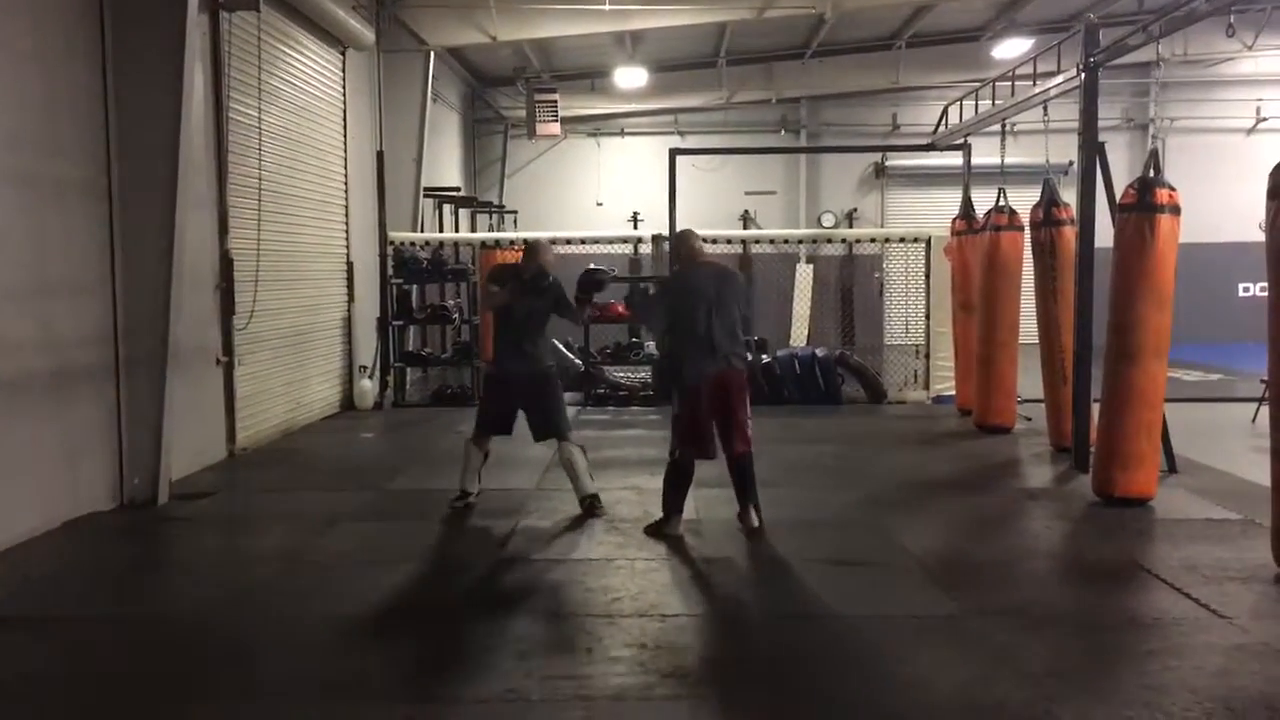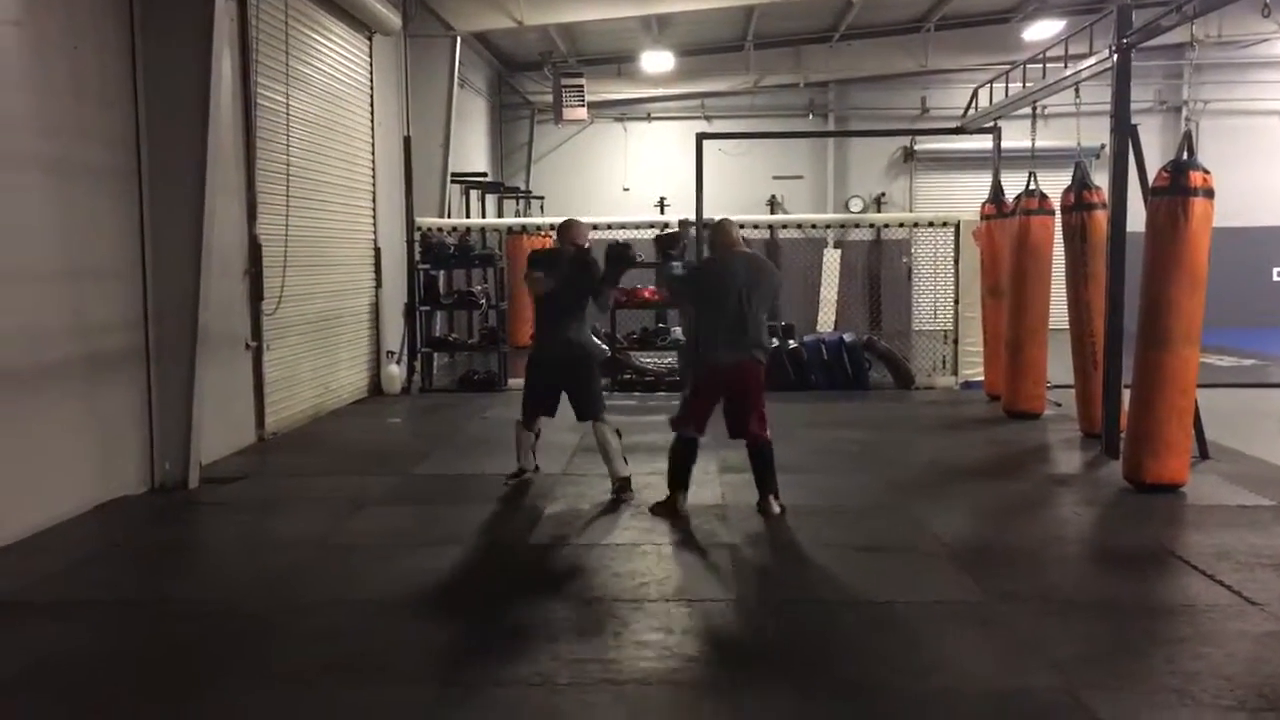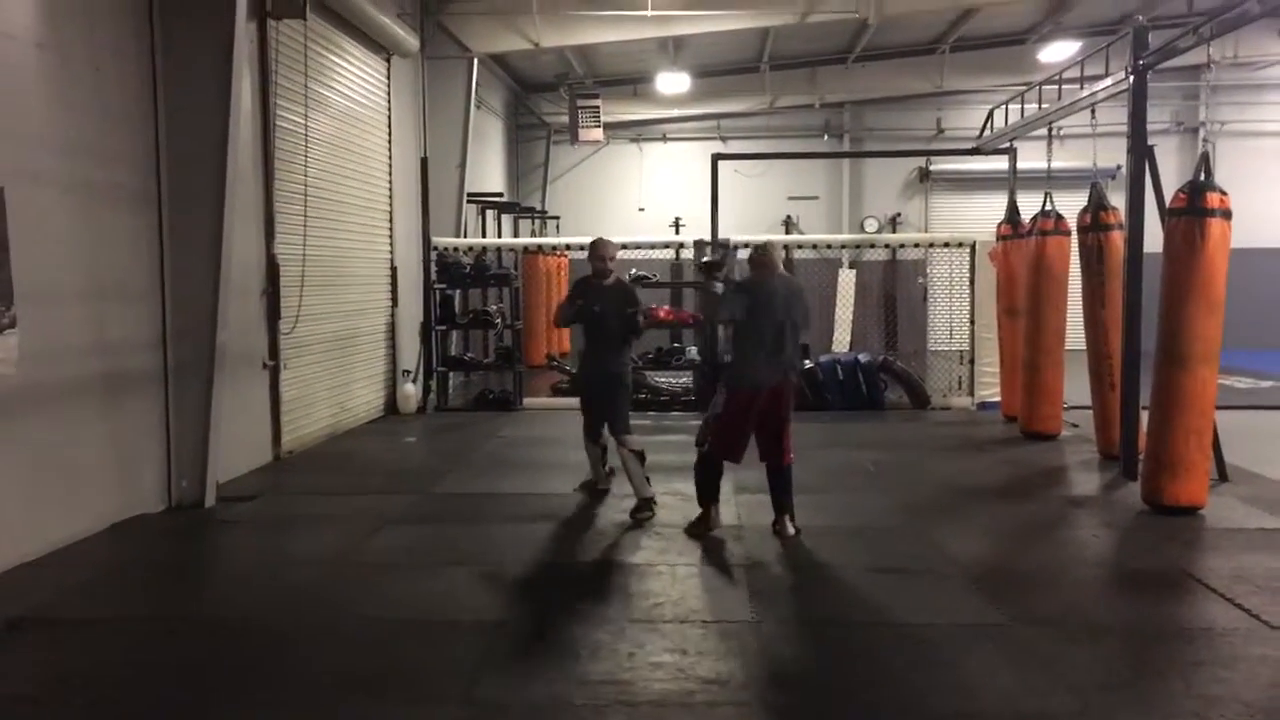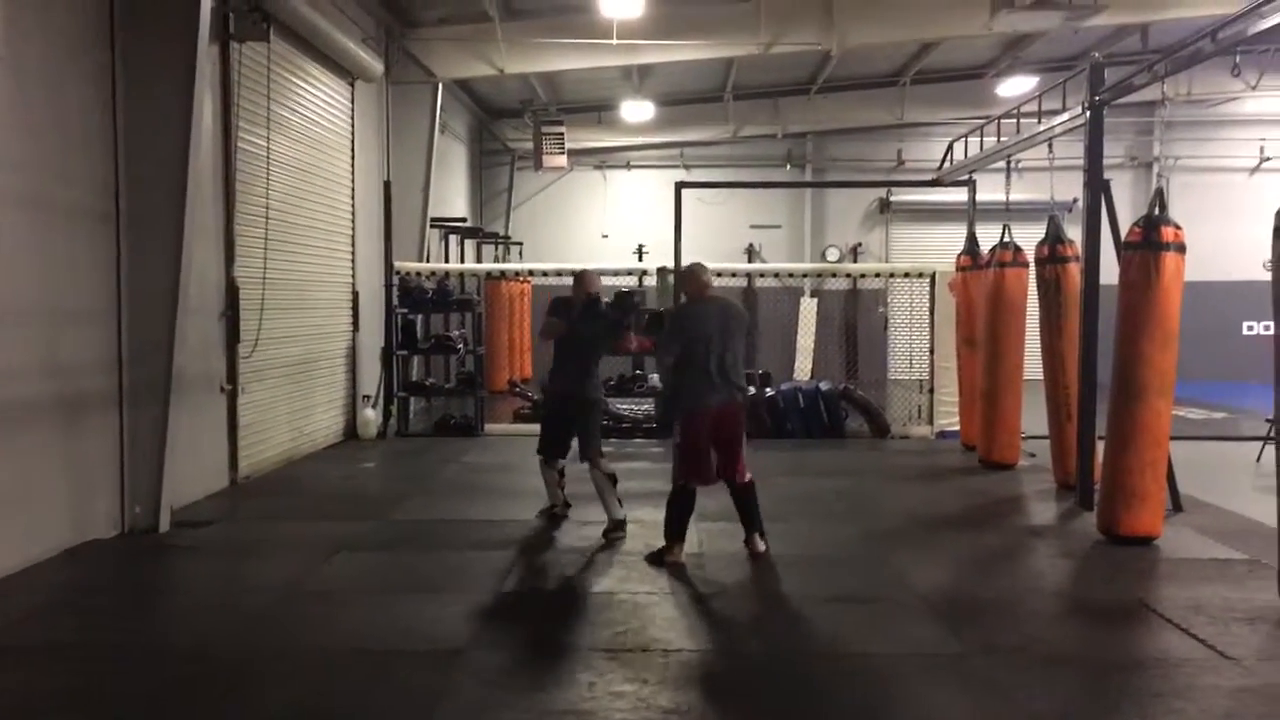
dt=0.7s
person 1, frame 1
left shoulder: (678, 282)
right shoulder: (733, 277)
left elbow: (653, 319)
left wrist: (636, 302)
left hip: (694, 374)
right hip: (732, 370)
left knee: (683, 450)
right knee: (739, 445)
left ankle: (672, 518)
right ankle: (750, 511)
person 1, frame 2
left shoulder: (709, 268)
right shoulder: (769, 270)
left elbow: (678, 293)
left wrist: (670, 264)
left hip: (711, 360)
right hip: (751, 359)
left knee: (687, 430)
right knee: (757, 432)
left ankle: (677, 497)
right ankle: (770, 498)
person 1, frame 3
left shoulder: (752, 287)
right shoulder: (798, 292)
left elbow: (719, 313)
left wrist: (717, 287)
left hip: (745, 380)
right hip: (782, 381)
left knee: (712, 447)
right knee: (779, 454)
left ankle: (710, 512)
right ankle: (785, 519)
person 1, frame 4
left shoulder: (683, 314)
right shoulder: (736, 312)
left elbow: (665, 358)
left hip: (694, 405)
right hip: (731, 402)
left knee: (686, 478)
right knee: (739, 474)
left ankle: (674, 546)
right ankle: (756, 537)
person 2, frame 1
left shoulder: (551, 286)
right shoulder: (502, 274)
left elbow: (575, 316)
right elbow: (488, 302)
left wrist: (586, 298)
right wrist: (521, 287)
left hip: (539, 371)
right hip: (502, 371)
left knee: (563, 435)
right knee: (481, 434)
left ankle: (588, 495)
right ankle: (469, 490)
person 2, frame 2
left shoulder: (589, 265)
right shoulder: (540, 259)
left elbow: (604, 303)
right elbow: (535, 289)
left wrist: (614, 273)
right wrist: (568, 271)
left hip: (579, 350)
right hip: (545, 351)
left knee: (597, 416)
right knee: (529, 415)
left ankle: (621, 478)
right ankle: (527, 465)
person 2, frame 3
left shoulder: (625, 290)
right shoulder: (582, 286)
left elbow: (636, 329)
right elbow: (559, 319)
left wrist: (635, 327)
right wrist: (576, 314)
left hip: (617, 369)
right hip: (590, 368)
left knee: (622, 434)
right knee: (592, 432)
left ankle: (646, 497)
right ankle: (600, 477)
person 2, frame 4
left shoulder: (605, 314)
right shoulder: (561, 305)
right elbow: (546, 333)
left wrist: (624, 323)
right wrist: (576, 319)
left hip: (587, 395)
right hip: (558, 392)
left knee: (594, 457)
right knee: (548, 454)
left ankle: (617, 518)
right ankle: (558, 503)
